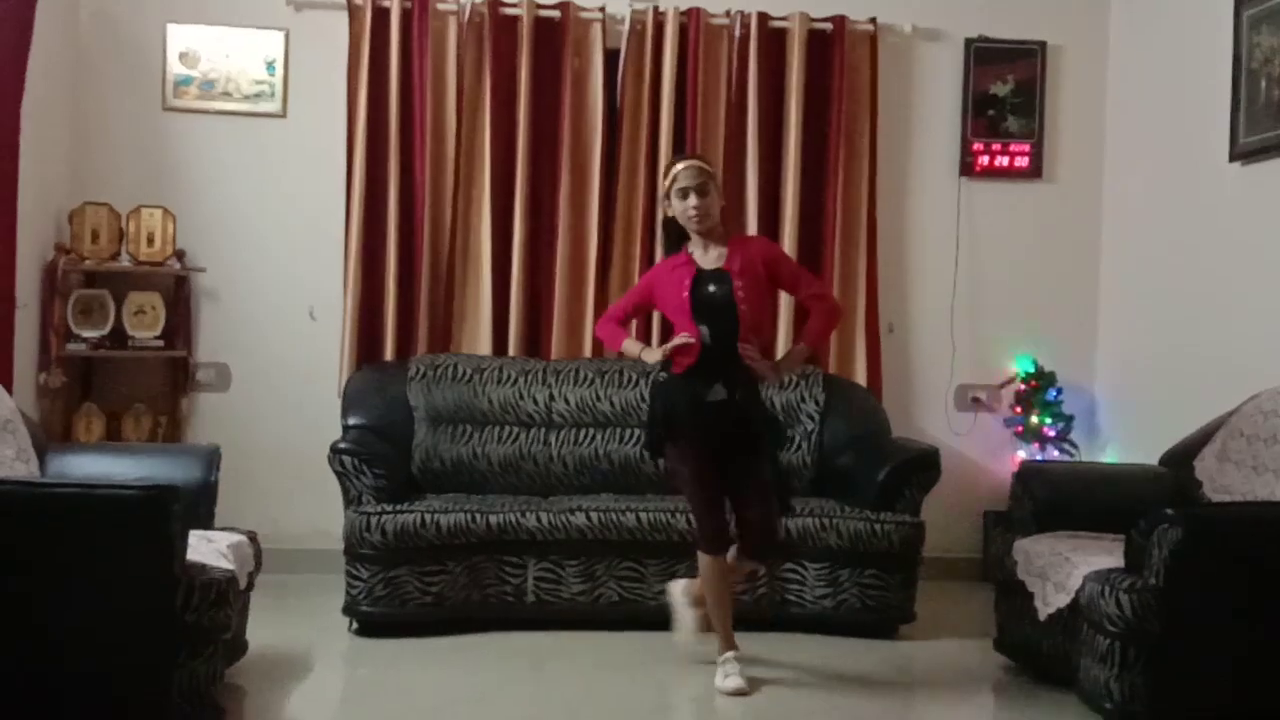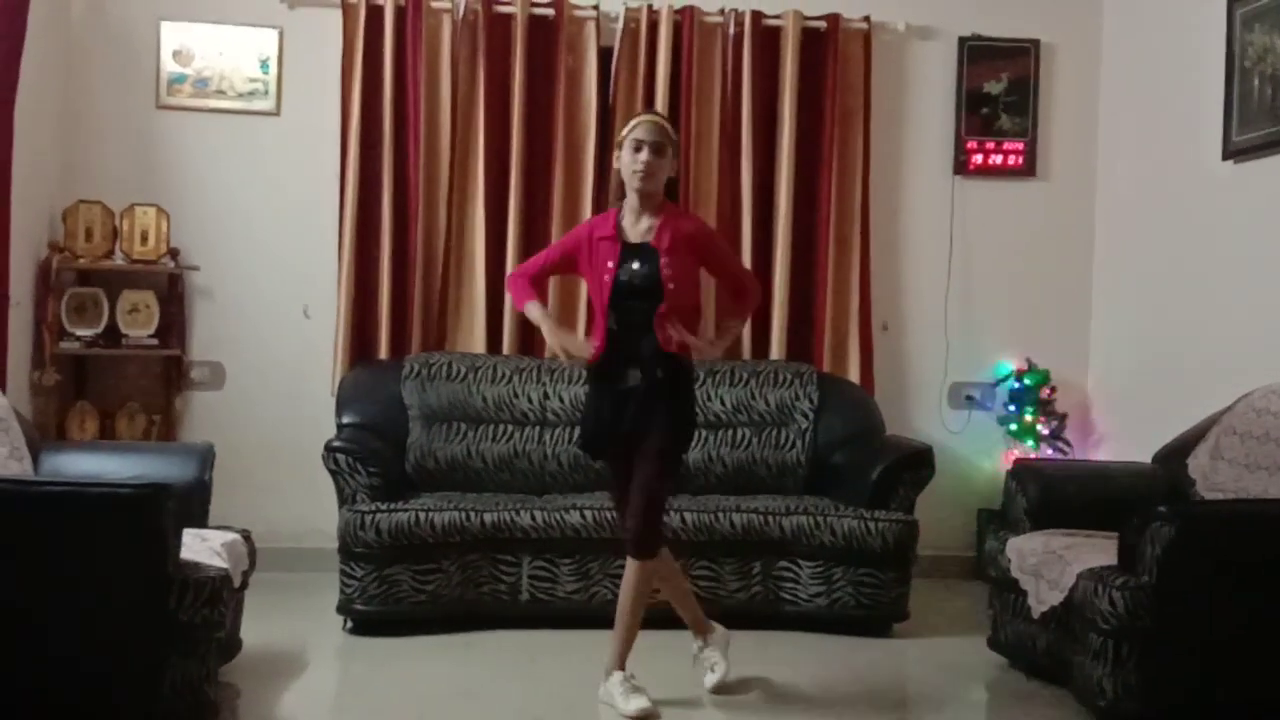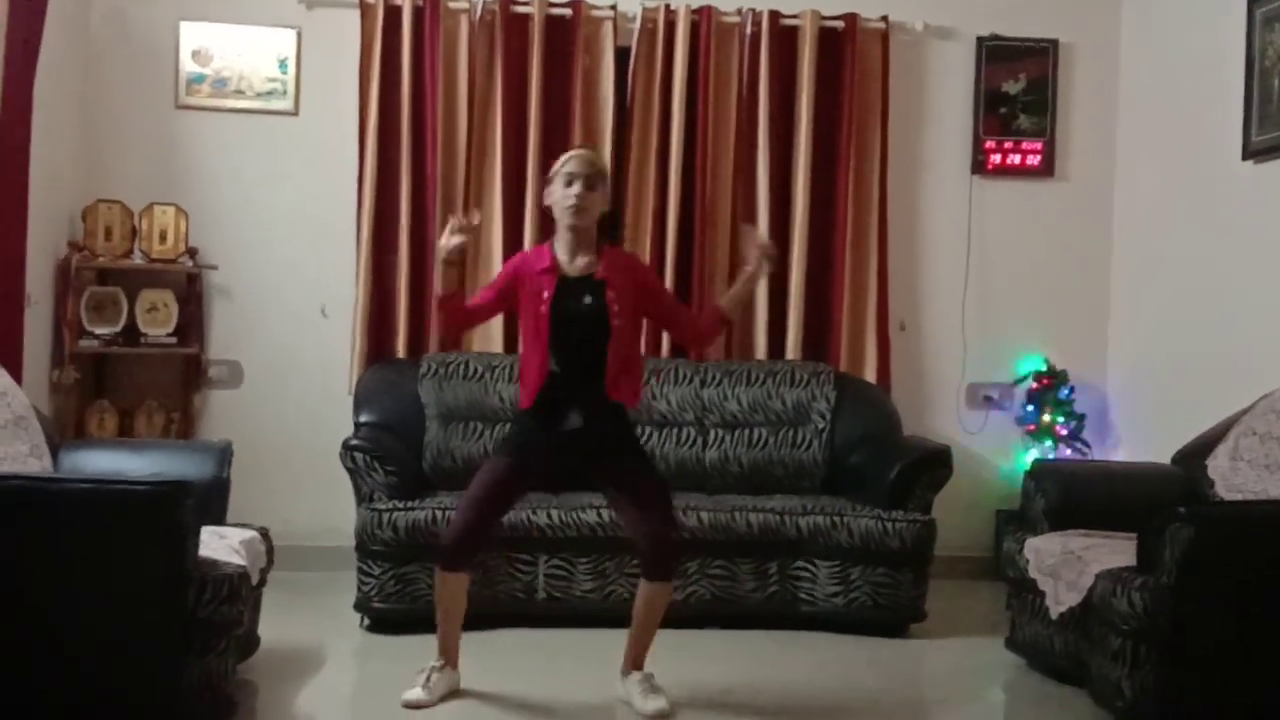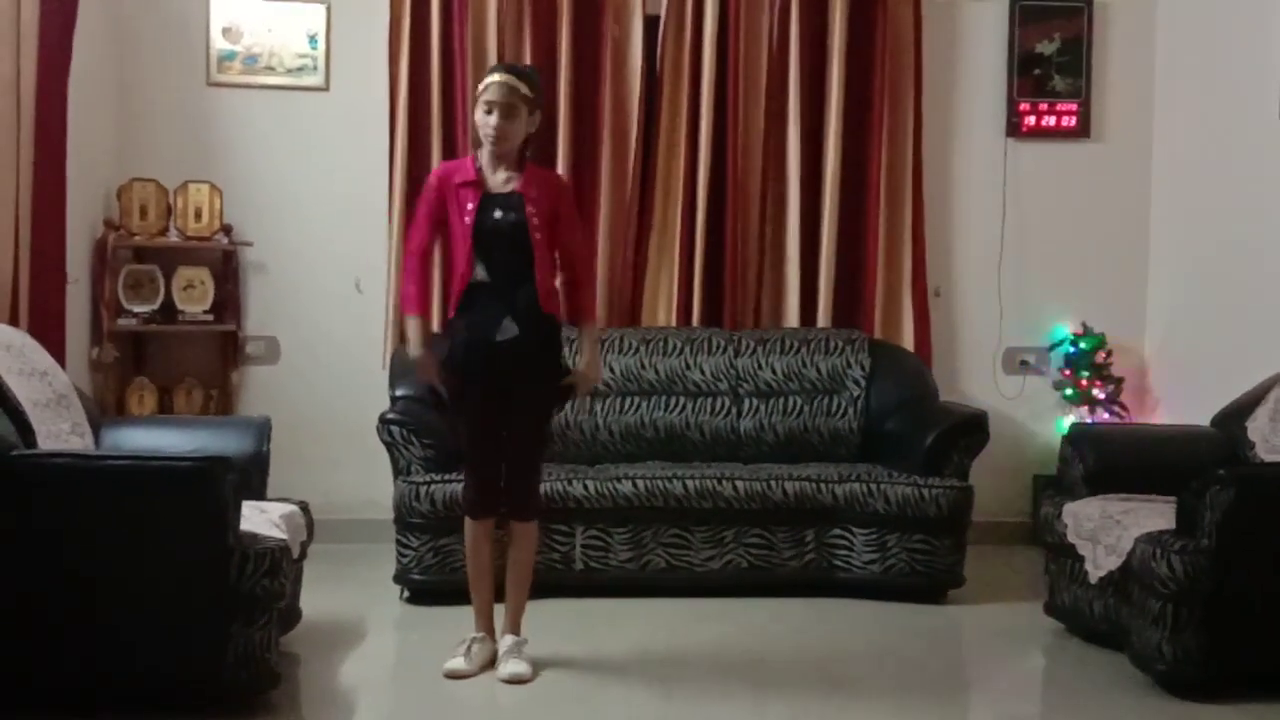
dt=1s
person 1, frame 1
left shoulder: (758, 253)
right shoulder: (665, 273)
left elbow: (823, 305)
right elbow: (608, 323)
left wrist: (785, 364)
right wrist: (648, 353)
left hip: (741, 405)
right hip: (684, 404)
left knee: (761, 535)
right knee: (712, 528)
left ankle: (695, 592)
right ankle: (726, 652)
person 1, frame 2
left shoulder: (690, 232)
right shoulder: (592, 235)
left elbow: (747, 291)
right elbow: (522, 279)
left wrist: (717, 343)
right wrist: (553, 332)
left hip: (665, 391)
right hip: (610, 389)
left knee: (640, 530)
right knee: (640, 530)
right ankle: (705, 631)
person 1, frame 3
left shoulder: (629, 271)
right shoulder: (527, 267)
left elbow: (693, 331)
right elbow: (458, 321)
left wrist: (749, 278)
right wrist: (446, 262)
left hip: (606, 426)
right hip: (538, 426)
left knee: (661, 548)
right knee: (456, 540)
left ankle: (634, 673)
right ankle: (446, 666)
person 1, frame 4
left shoulder: (550, 189)
right shoulder: (446, 180)
left elbow: (578, 272)
right elbow: (416, 260)
left wrist: (590, 351)
right wrist: (418, 339)
left hip: (532, 347)
right hip: (472, 345)
left knee: (522, 489)
right knee: (479, 489)
left ankle: (512, 635)
right ankle: (482, 634)
